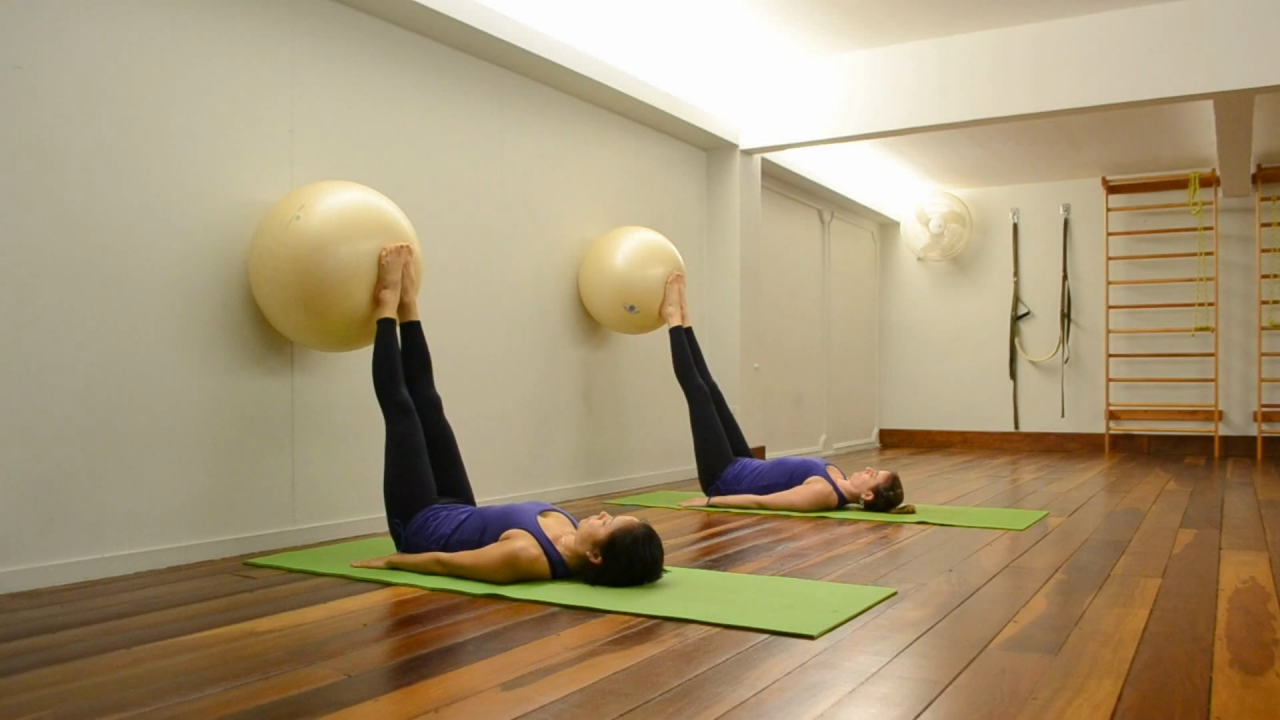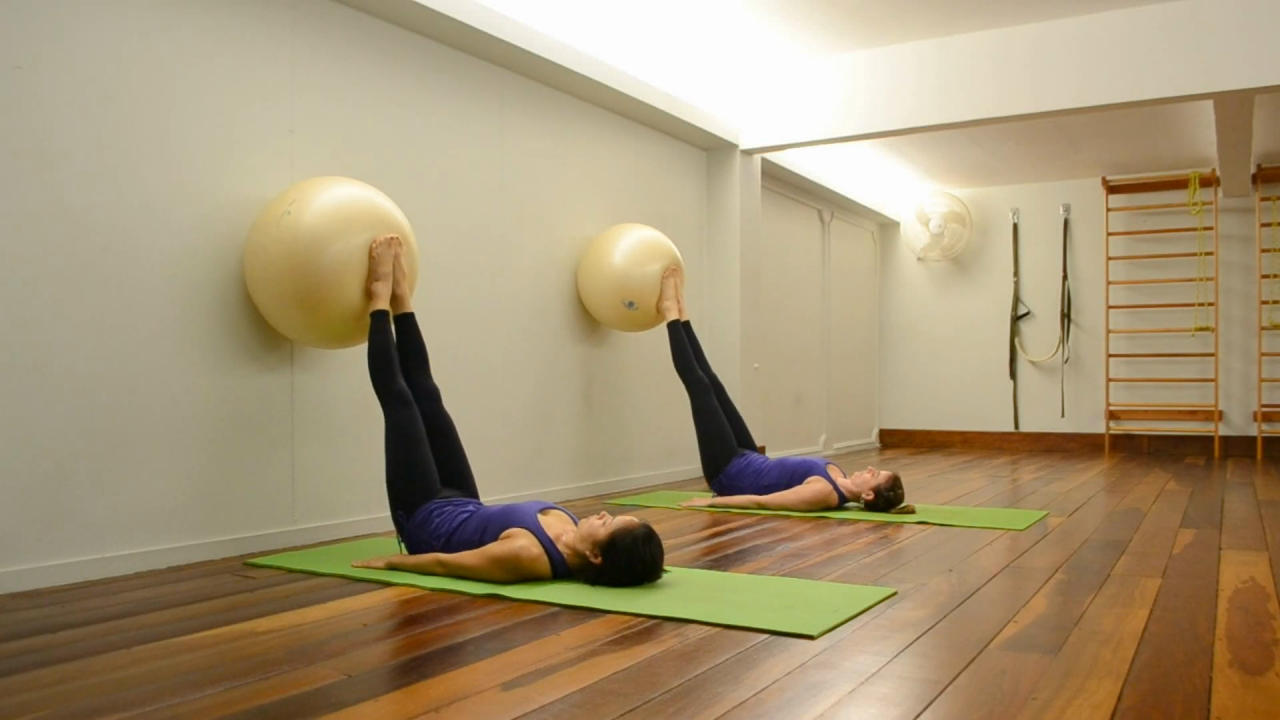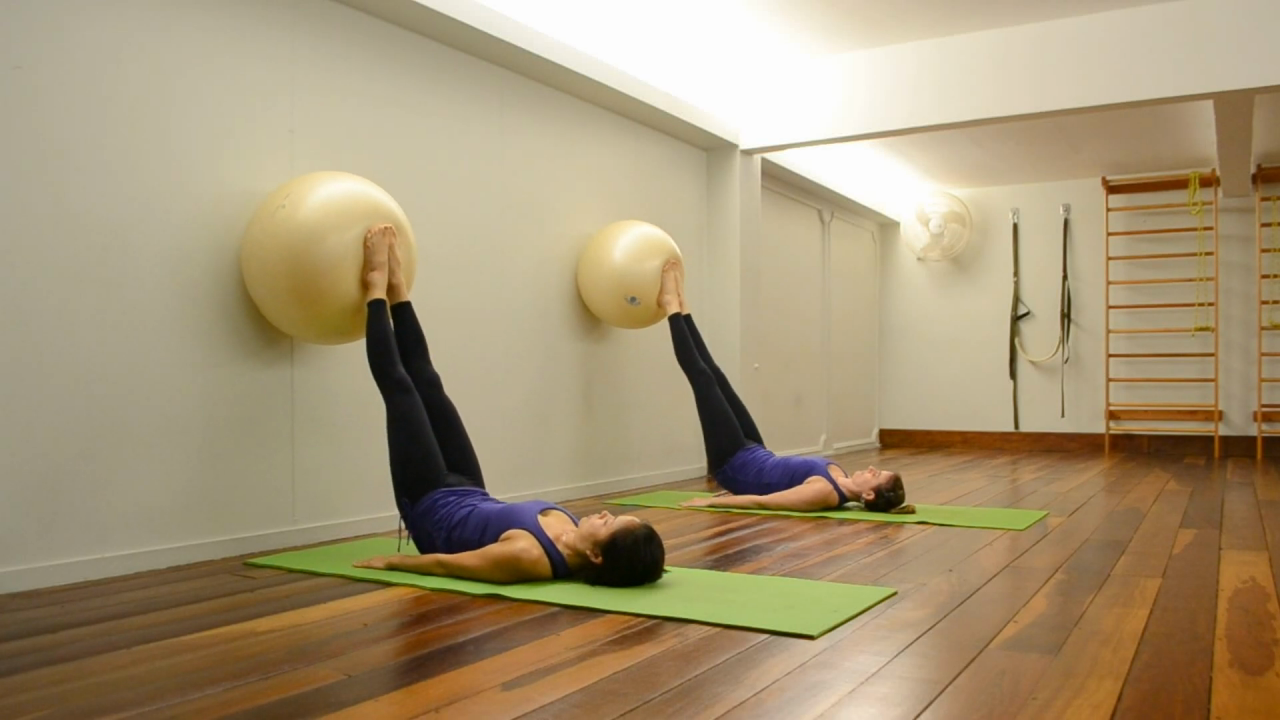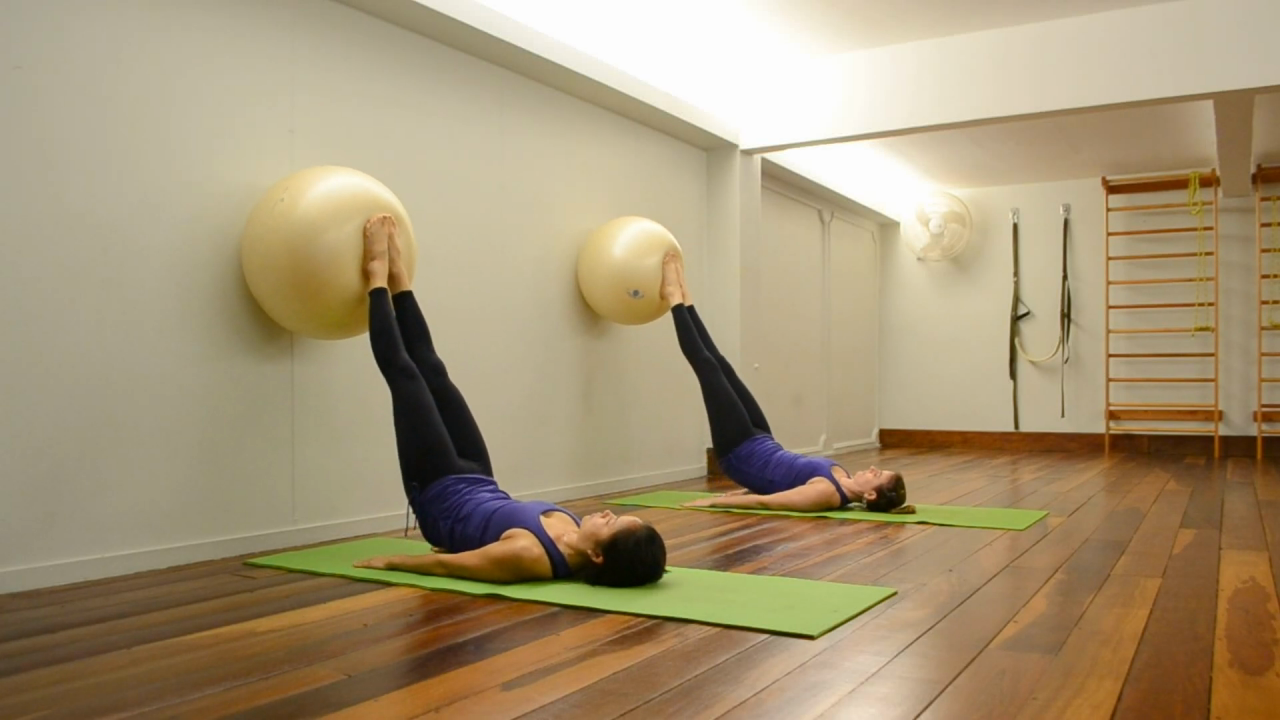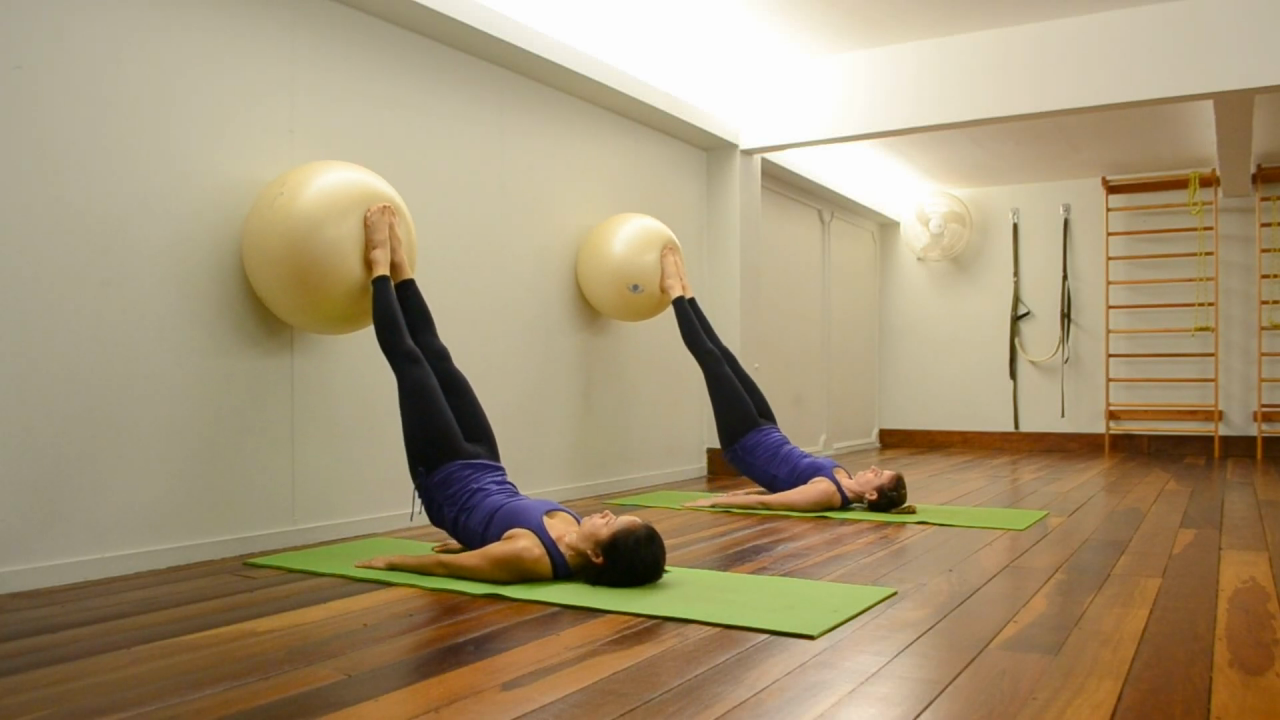
dt=1s
person 1, frame 1
left shoulder: (527, 557)
right shoulder: (574, 540)
left elbow: (442, 563)
left hip: (420, 525)
right hip: (456, 514)
left knee: (400, 406)
left ankle: (389, 303)
right ankle: (406, 304)
person 1, frame 2
left shoulder: (528, 556)
right shoulder: (571, 536)
left elbow: (442, 563)
left hip: (425, 517)
right hip: (461, 509)
left knee: (399, 398)
right knee: (426, 396)
left ankle: (382, 296)
right ankle: (398, 297)
person 1, frame 3
left shoulder: (528, 557)
right shoulder: (573, 539)
left elbow: (442, 564)
left hip: (432, 508)
right hip: (467, 498)
left knee: (399, 386)
right knee: (426, 382)
left ankle: (378, 286)
right ankle: (394, 287)
person 1, frame 4
left shoulder: (530, 557)
right shoulder: (574, 539)
left elbow: (443, 565)
left hip: (441, 495)
right hip: (475, 487)
left knee: (404, 373)
right knee: (432, 372)
left ankle: (379, 273)
right ankle: (394, 275)
person 1, frame 5
left shoulder: (530, 557)
right shoulder: (573, 539)
left elbow: (444, 566)
left hip: (448, 479)
right hip: (482, 474)
left knee: (409, 359)
right knee: (435, 357)
left ankle: (380, 263)
right ankle: (395, 263)
person 2, frame 1
left shoulder: (824, 494)
right shoulder: (837, 481)
left elbow: (760, 502)
left wrist: (710, 500)
left hip: (725, 478)
right hip: (741, 469)
left knee: (698, 391)
right knee: (710, 391)
left ankle: (674, 318)
person 2, frame 2
left shoulder: (825, 492)
right shoulder: (837, 479)
left elbow: (761, 502)
left wrist: (711, 501)
left hip: (730, 471)
right hip: (747, 462)
left knee: (699, 385)
right knee: (712, 384)
left ankle: (671, 312)
right ankle: (679, 312)
person 2, frame 3
left shoulder: (826, 493)
right shoulder: (838, 478)
left elbow: (761, 502)
left wrist: (711, 501)
left hip: (735, 463)
right hip: (753, 456)
left knee: (702, 377)
right knee: (715, 376)
left ankle: (672, 305)
right ankle: (679, 305)
person 2, frame 4
left shoulder: (828, 494)
right shoulder: (842, 481)
left elbow: (764, 503)
left hip: (741, 453)
right hip: (759, 445)
left knee: (708, 366)
right knee: (721, 366)
left ankle: (675, 297)
right ankle: (683, 299)
person 2, frame 5
left shoulder: (830, 494)
right shoulder: (844, 482)
left elbow: (765, 503)
left hip: (746, 443)
right hip: (764, 435)
left knee: (711, 358)
right knee: (724, 357)
left ankle: (675, 290)
right ankle: (683, 292)
